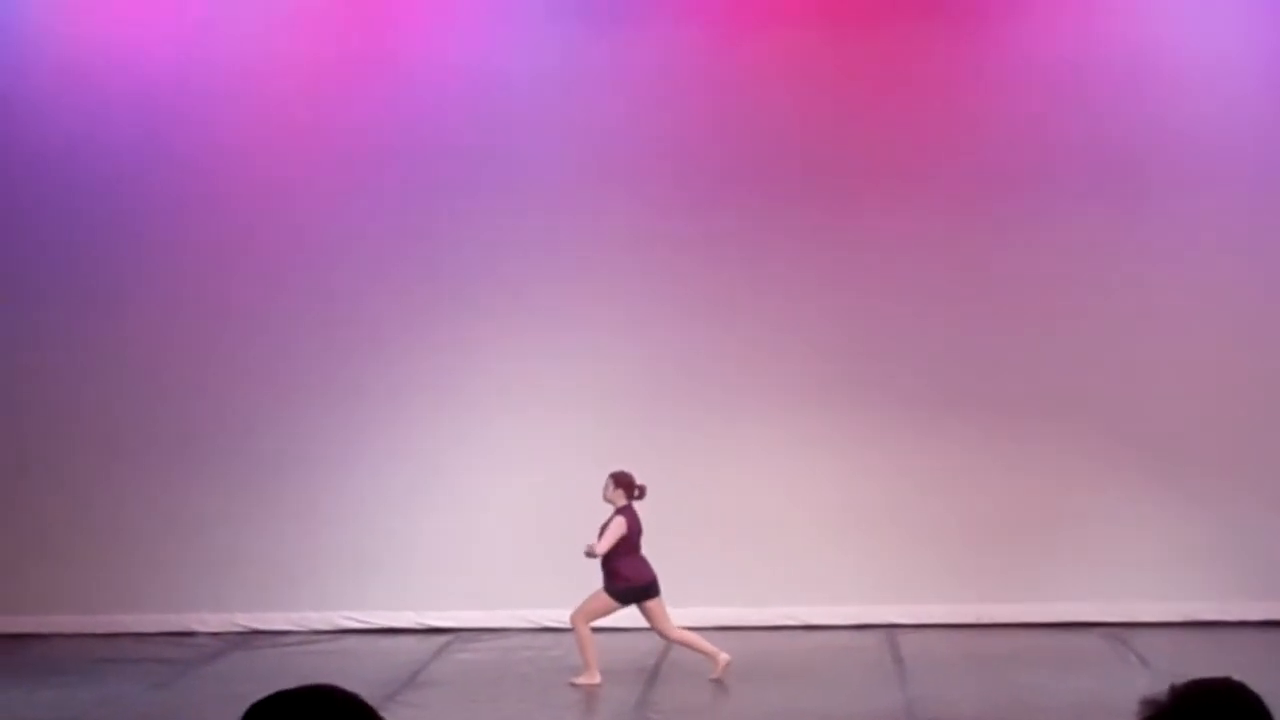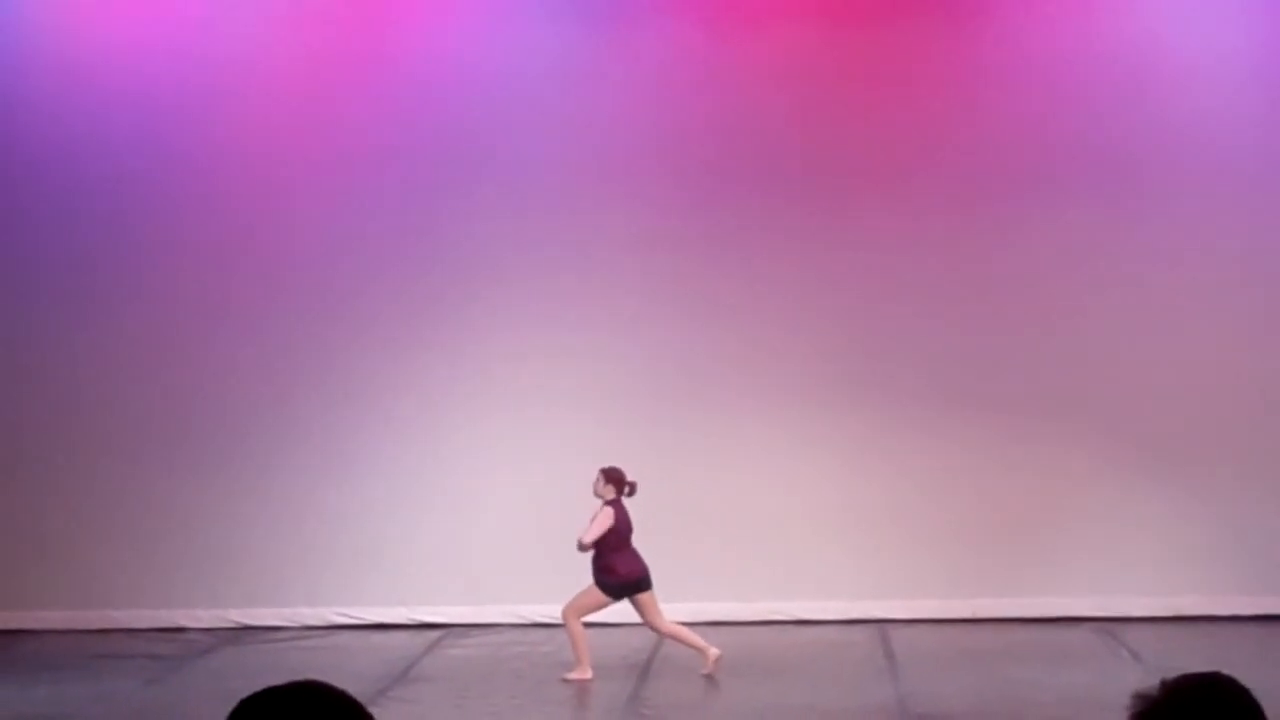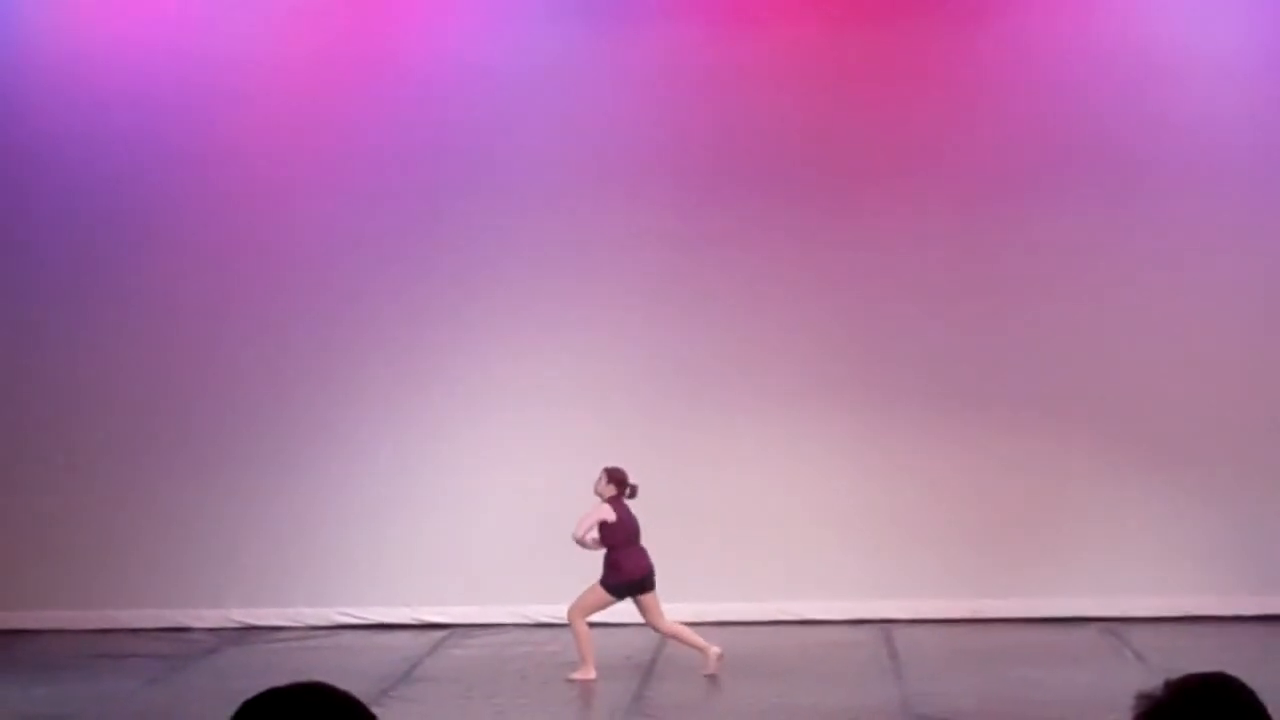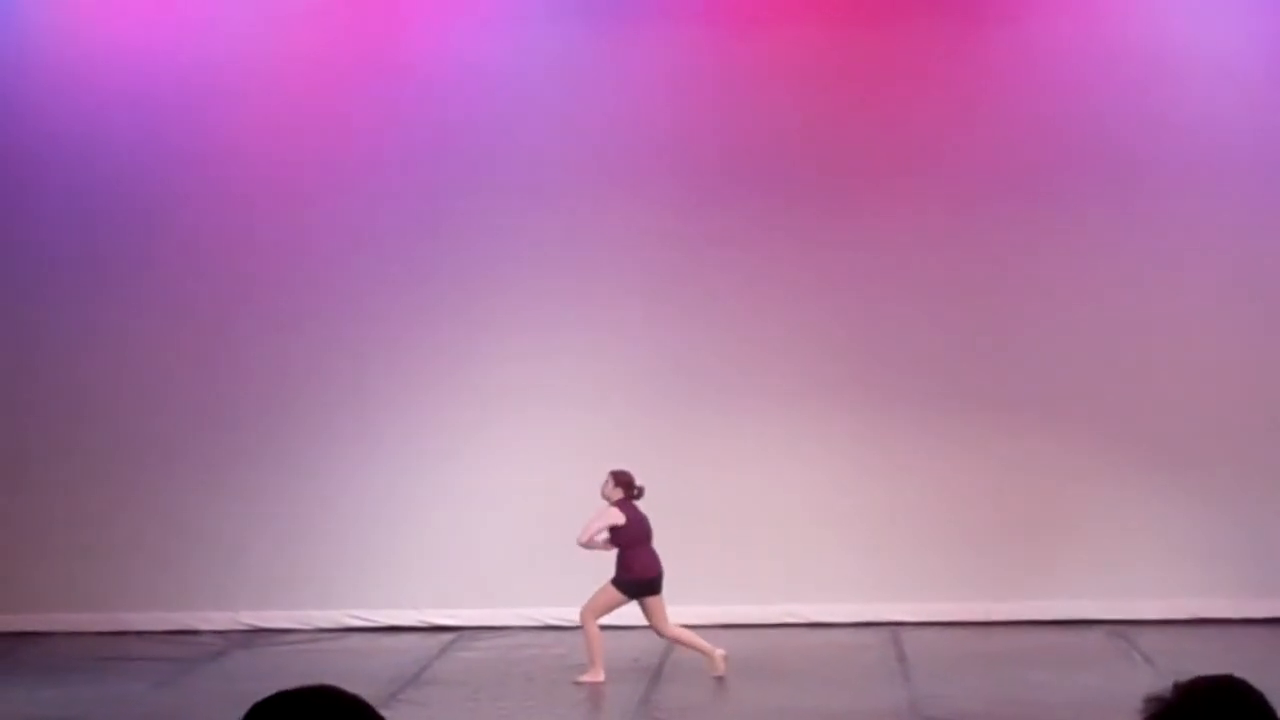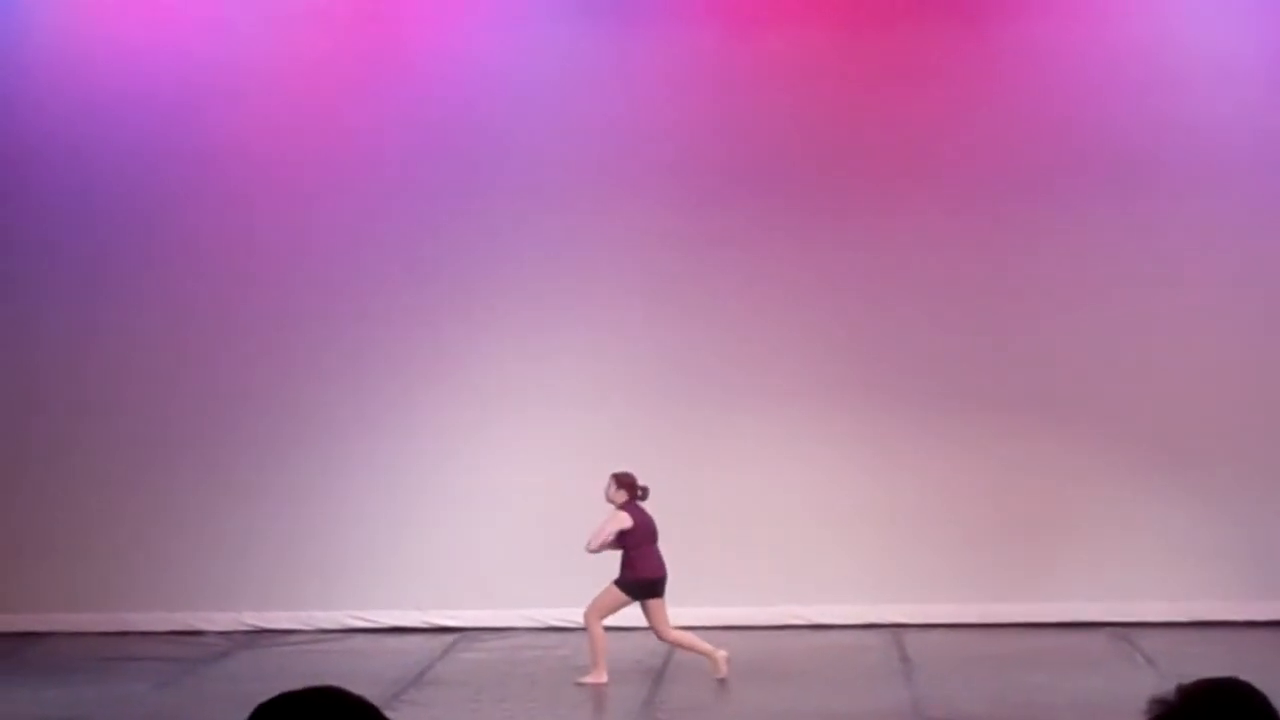
dt=0.1s
person 1, frame 1
left shoulder: (620, 519)
right shoulder: (627, 514)
left elbow: (599, 551)
right elbow: (614, 548)
left wrist: (589, 549)
right wrist: (594, 548)
left hip: (625, 584)
right hip: (643, 580)
left knee: (578, 618)
right knee: (668, 630)
left ankle: (591, 674)
right ankle: (718, 655)
person 1, frame 2
left shoulder: (608, 510)
right shoulder: (617, 509)
left elbow: (586, 541)
left wrist: (584, 544)
right wrist: (587, 544)
left hip: (616, 579)
right hip: (637, 573)
left knee: (570, 613)
right knee: (658, 623)
left ankle: (583, 669)
right ankle: (708, 651)
person 1, frame 3
left shoulder: (605, 507)
right shoulder: (620, 508)
left elbow: (578, 535)
left wrist: (585, 541)
right wrist: (592, 541)
left hip: (621, 577)
right hip: (641, 572)
left knee: (575, 613)
right knee: (659, 623)
left ankle: (587, 669)
right ankle: (709, 650)
person 1, frame 4
left shoulder: (613, 511)
right shoulder: (629, 509)
left elbow: (583, 539)
left wrist: (597, 542)
right wrist: (603, 541)
left hip: (634, 576)
right hip: (650, 573)
left knee: (588, 614)
right knee: (663, 627)
left ankle: (596, 672)
right ankle: (713, 653)
person 1, frame 5
left shoulder: (621, 515)
right shoulder: (635, 511)
left elbow: (592, 546)
left wrist: (604, 543)
right wrist: (609, 542)
left hip: (638, 577)
right hip: (654, 575)
left knee: (592, 615)
right knee: (664, 631)
left ankle: (598, 673)
right ankle: (715, 655)
